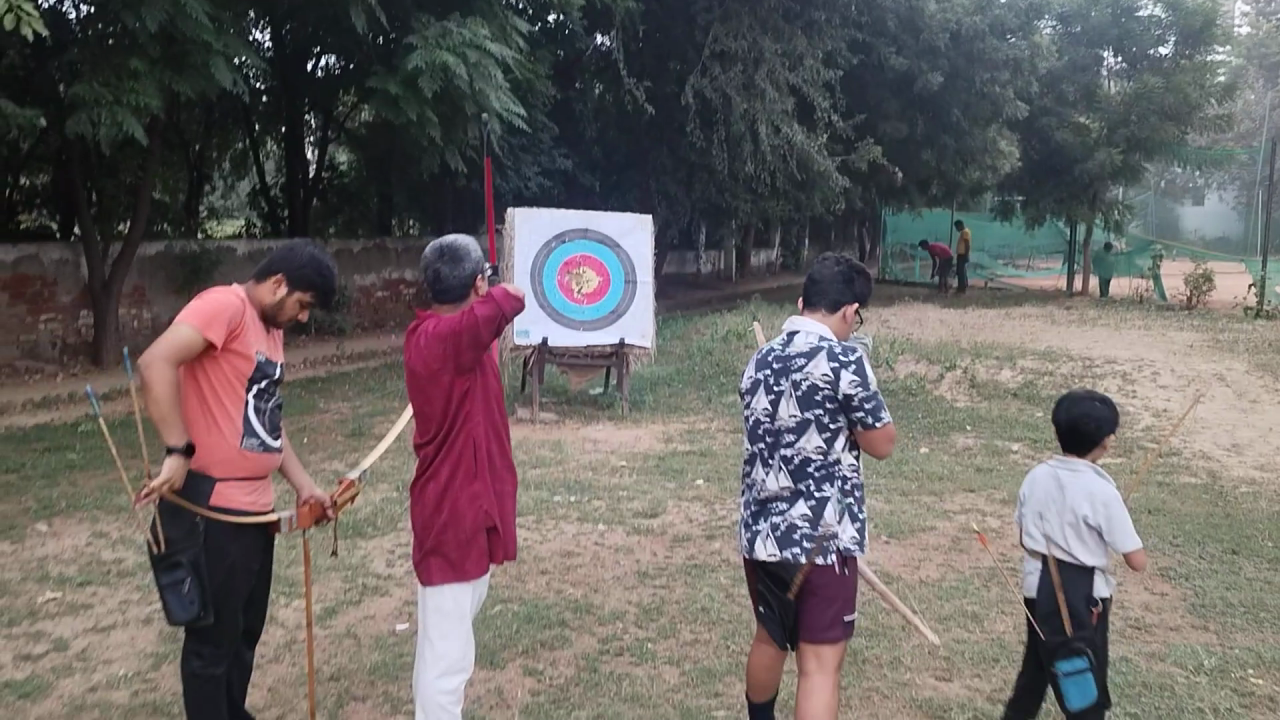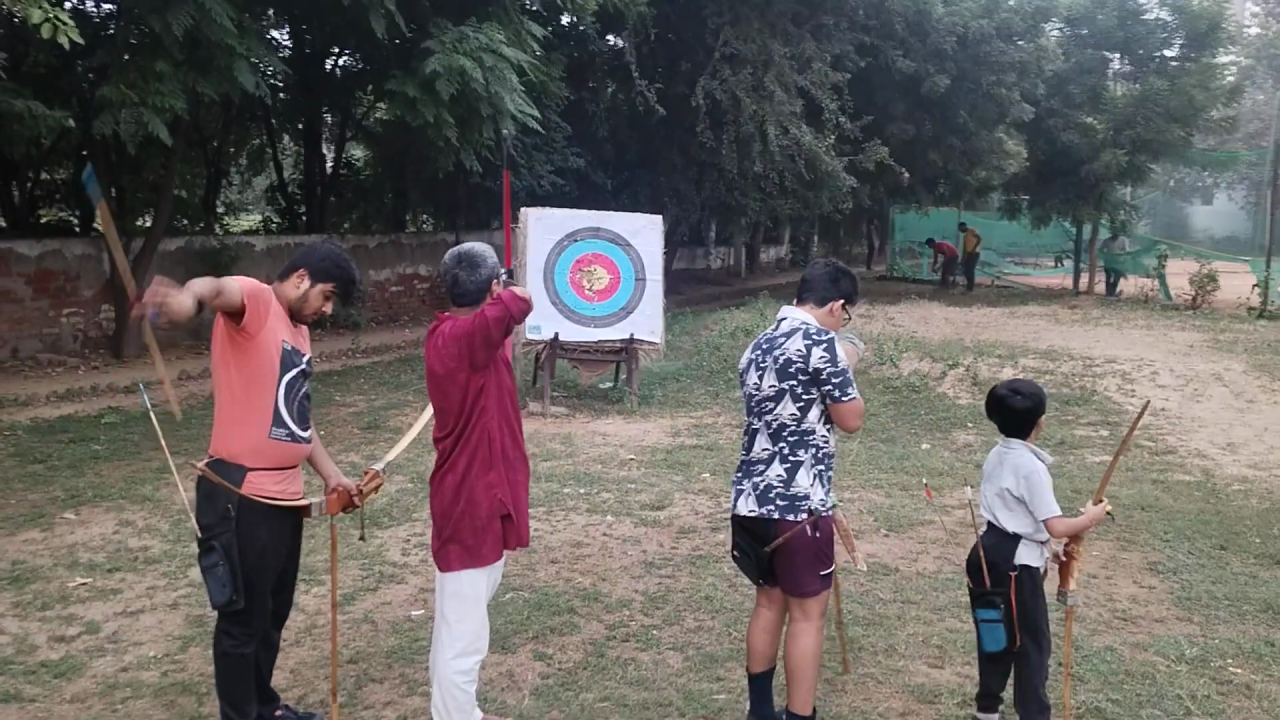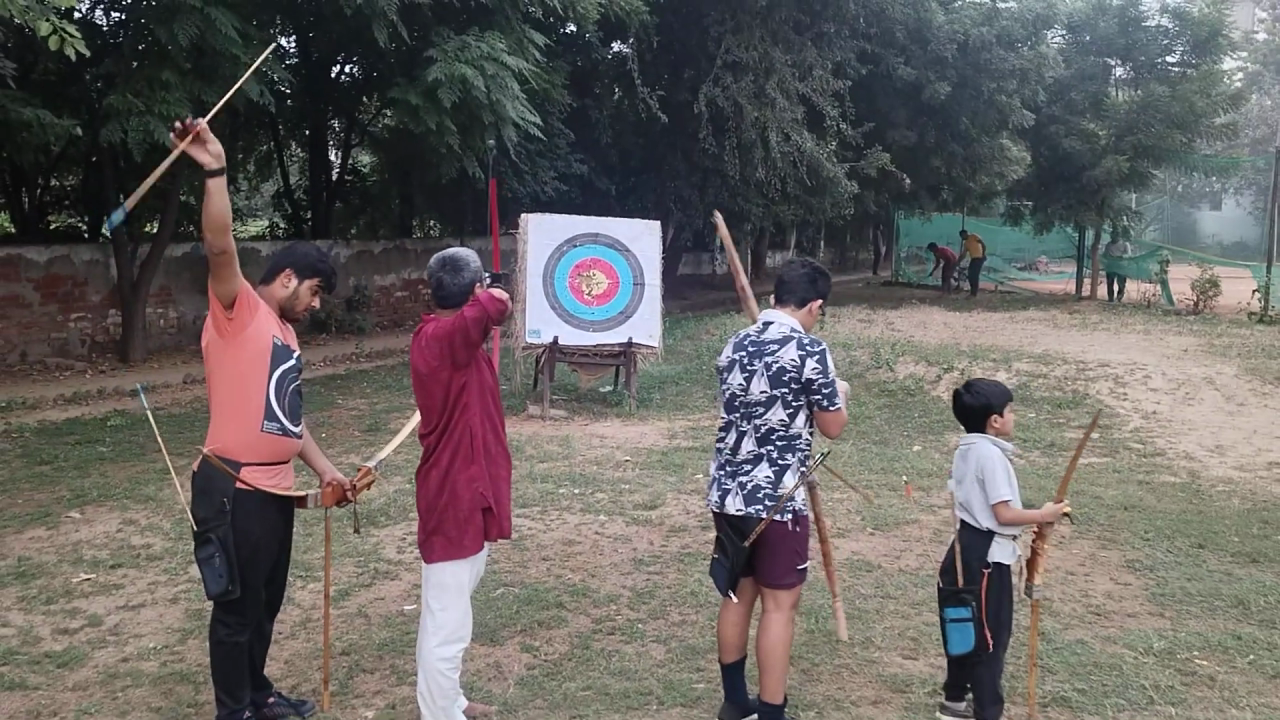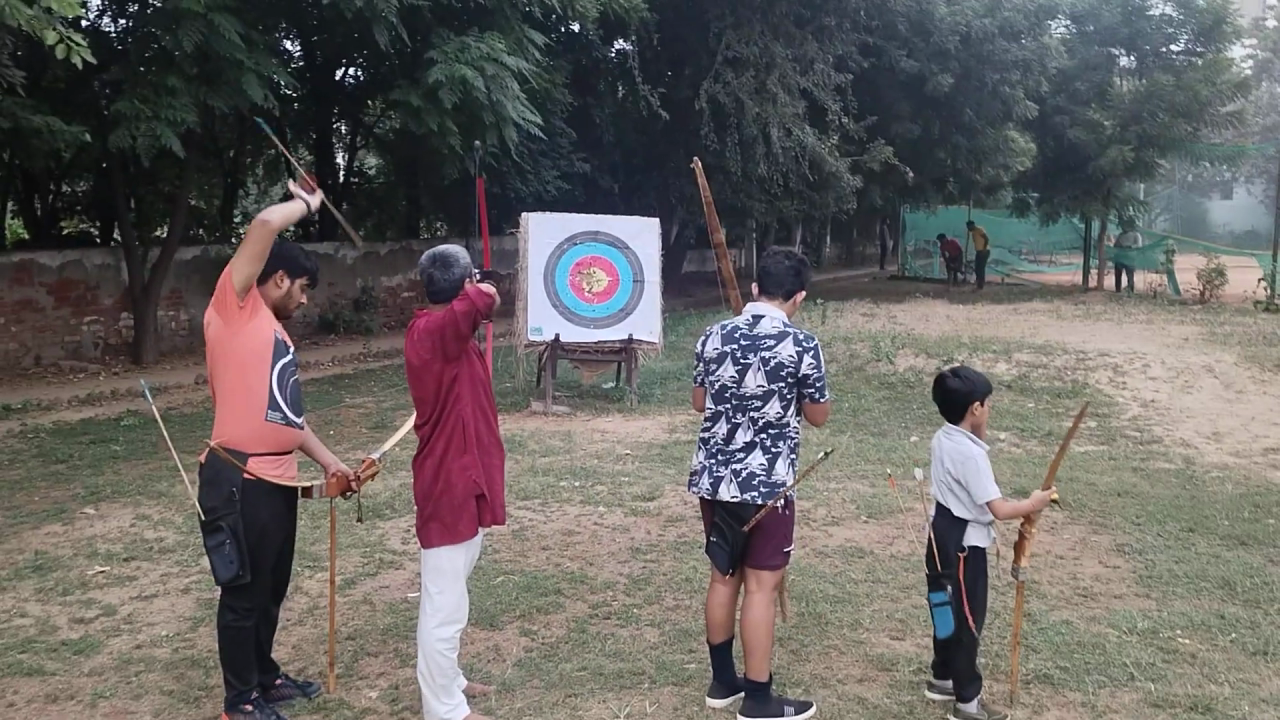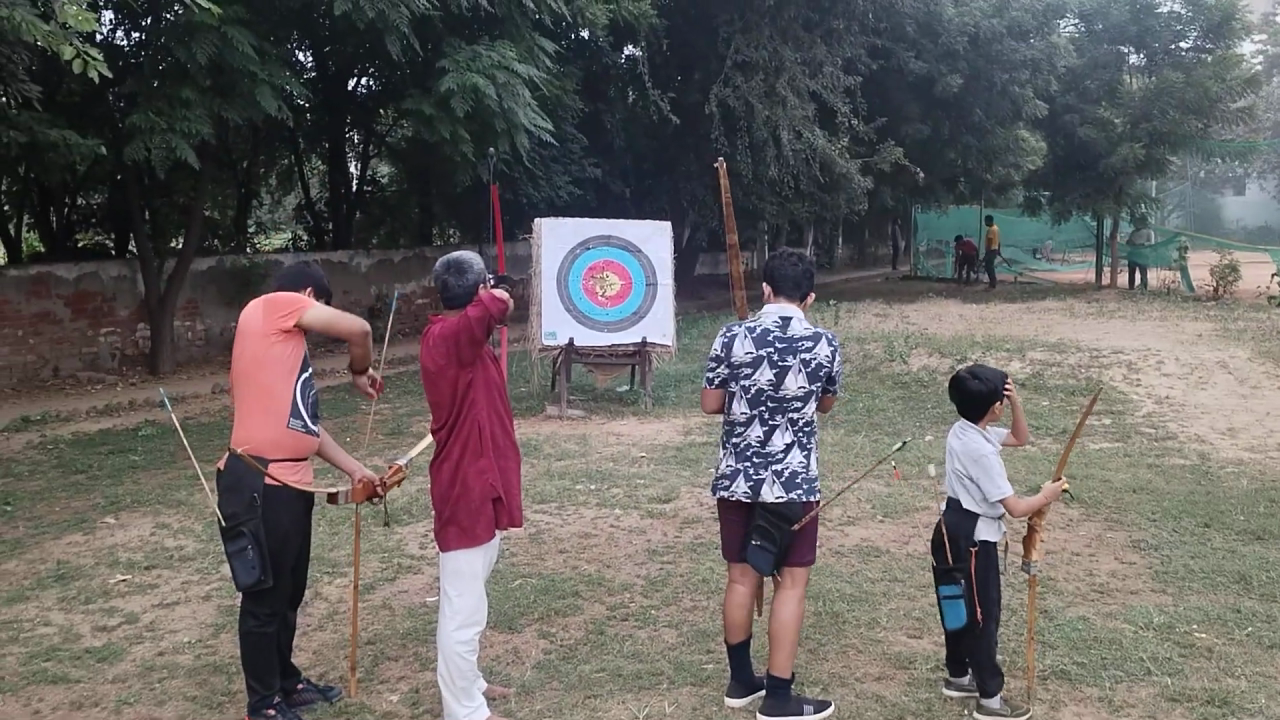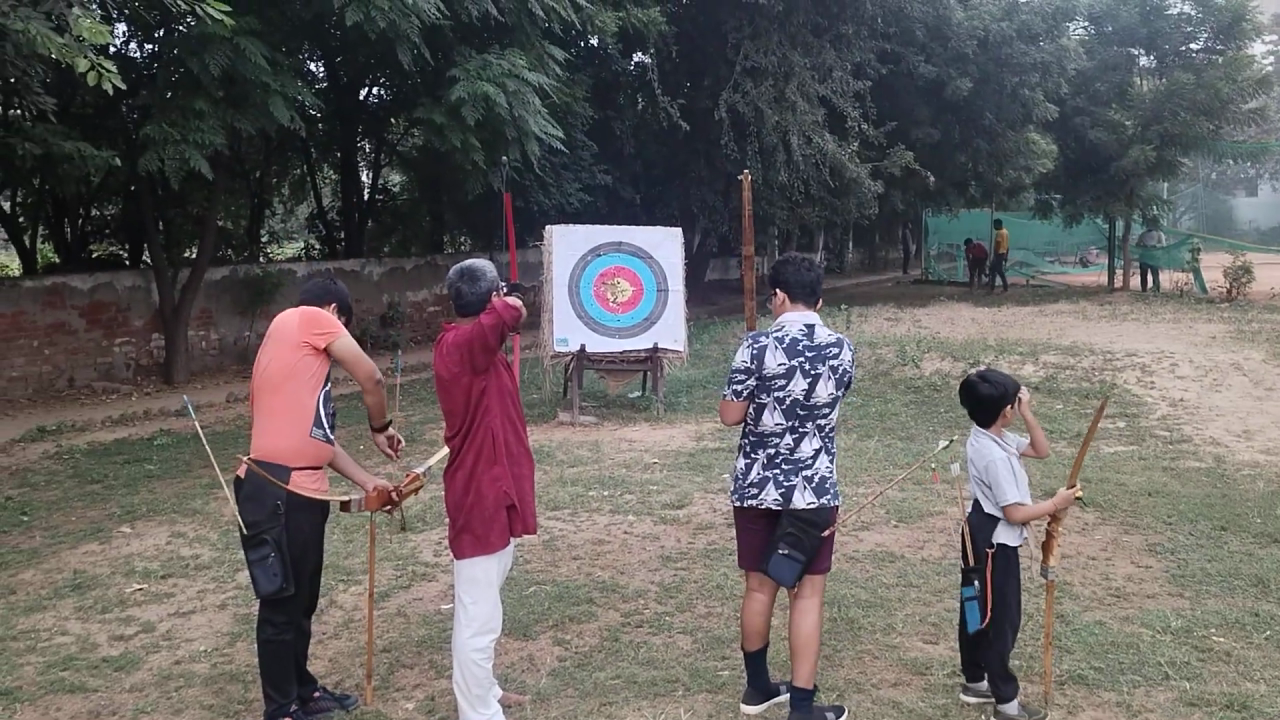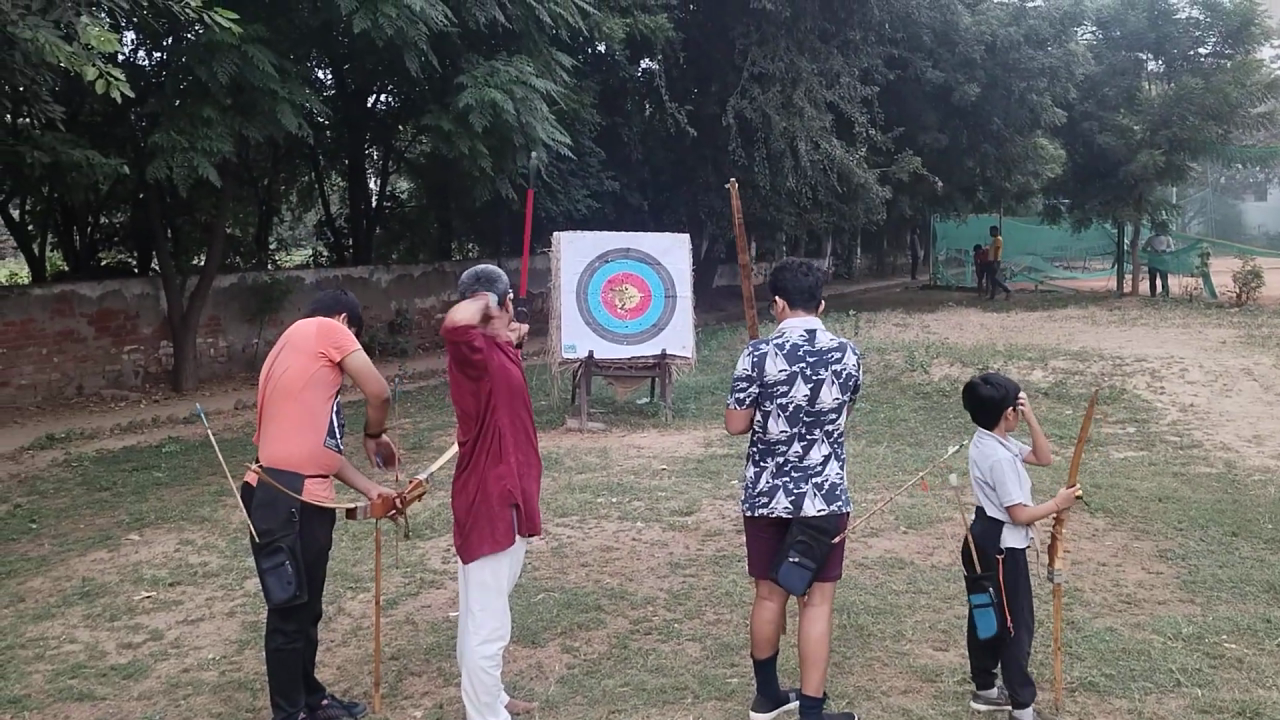
dt=0.5s
person 1, frame 1
left shoulder: (271, 328)
right shoulder: (224, 306)
right elbow: (156, 364)
left wrist: (303, 484)
right wrist: (178, 452)
left hip: (255, 506)
right hip: (211, 508)
left knee: (246, 629)
right knee: (213, 636)
person 1, frame 2
left shoulder: (298, 328)
right shoulder: (253, 300)
right elbow: (214, 291)
left wrist: (331, 473)
right wrist: (191, 299)
left hip: (283, 495)
right hip: (241, 495)
left knee: (273, 612)
right knee: (243, 617)
person 1, frame 3
left shoulder: (285, 334)
right shoulder: (237, 311)
right elbow: (220, 249)
left wrist: (324, 469)
right wrist: (215, 172)
left hip: (274, 489)
right hip: (235, 490)
left knee: (266, 601)
right knee: (237, 605)
person 1, frame 4
left shoulder: (276, 330)
right shoulder: (235, 308)
right elbow: (263, 227)
left wrist: (329, 461)
right wrist: (304, 202)
left hip: (277, 480)
right hip: (241, 481)
left knee: (272, 588)
right knee: (244, 591)
person 1, frame 5
left shoulder: (284, 339)
right shoulder: (270, 308)
left elbow: (304, 421)
right elbow: (358, 331)
left wrist: (354, 469)
right wrist: (361, 372)
left hip: (290, 484)
right hip: (259, 484)
left knee: (288, 593)
right knee: (265, 597)
left ankle: (286, 682)
person 1, frame 6
left shoulder: (293, 342)
right shoulder: (307, 318)
right elbow: (370, 377)
left wrist: (367, 481)
right wrist: (381, 428)
left hip: (300, 492)
right hip: (277, 492)
left knee: (301, 599)
right knee: (282, 604)
person 1, frame 7
left shoulder: (292, 348)
right shoulder: (326, 330)
right elbow: (378, 392)
left wrist: (370, 488)
right wrist: (375, 435)
left hip: (300, 497)
right hip: (287, 498)
left knee: (305, 607)
right knee: (290, 611)
person 2, frame 1
left shoulder: (429, 333)
right shoulder: (448, 336)
right elbow: (510, 298)
right wrist: (499, 295)
left hip: (454, 505)
right hip: (456, 512)
left knee: (446, 639)
right knee: (447, 650)
person 2, frame 2
left shoulder: (447, 333)
right shoulder: (464, 336)
right elbow: (517, 302)
right wrist: (510, 297)
left hip: (469, 495)
right hip: (473, 501)
left knee: (459, 623)
right knee: (463, 633)
person 2, frame 3
left shoulder: (437, 334)
right shoulder: (446, 337)
right elbow: (496, 305)
right wrist: (492, 300)
left hip: (458, 491)
right hip: (457, 496)
left knee: (444, 613)
right knee: (447, 621)
person 2, frame 4
left shoulder: (434, 330)
right shoulder: (437, 330)
right elbow: (482, 299)
right wrist: (481, 294)
left hip: (456, 478)
right hip: (451, 483)
left knee: (445, 596)
right knee: (445, 604)
left ankle: (445, 681)
person 2, frame 5
left shoulder: (451, 335)
right shoulder: (451, 335)
right elbow: (496, 305)
right wrist: (496, 300)
left hip: (474, 482)
right hip: (468, 487)
left knee: (465, 599)
right knee: (464, 606)
person 2, frame 6
left shoulder: (465, 342)
right shoulder: (465, 343)
right elbow: (511, 311)
right wrist: (507, 307)
left hip: (488, 488)
right hip: (482, 493)
left knee: (479, 607)
right knee: (479, 614)
person 2, frame 7
left shoulder: (489, 346)
right shoulder: (475, 348)
right elbow: (454, 322)
left wrist: (510, 335)
right wrist: (482, 305)
left hip: (500, 495)
right hip: (491, 501)
left knee: (484, 612)
right knee: (488, 621)
person 3, frame 1
left shoulder: (760, 361)
right shoulder: (843, 359)
right elbow: (881, 444)
left hip: (761, 530)
right hip: (819, 535)
left knee: (772, 634)
right knee: (821, 661)
person 3, frame 2
left shoulder: (759, 345)
right shoulder: (819, 341)
right elbow: (851, 419)
right wrist: (845, 369)
left hip: (753, 496)
right hip: (797, 500)
left knee: (770, 601)
right knee: (810, 613)
person 3, frame 3
left shoulder: (735, 345)
right shoulder: (809, 350)
right elbow: (832, 427)
right wrist: (838, 394)
left hip: (728, 491)
right hip: (776, 499)
left knee: (737, 594)
right knee: (779, 605)
person 3, frame 4
left shoulder: (715, 335)
right shoulder: (801, 345)
right elbow: (818, 415)
left hip: (713, 477)
right hip: (764, 484)
left knee: (723, 577)
right knee: (761, 587)
left ankle: (723, 681)
person 3, frame 5
left shoulder: (732, 336)
right shoulder: (824, 344)
left elbow: (709, 403)
left hip: (736, 478)
right hip: (792, 483)
left knee: (741, 577)
right knee: (790, 583)
left ankle: (741, 680)
person 3, frame 6
left shoulder: (758, 346)
right shoulder: (842, 350)
left elbow: (730, 416)
left hip: (757, 487)
right hip: (814, 490)
left knee: (759, 586)
right knee: (807, 593)
person 3, frame 7
left shoulder: (760, 354)
right shoulder: (847, 354)
left elbow: (735, 424)
left hip: (767, 495)
right hip: (824, 496)
left knee: (769, 594)
right knee: (817, 600)
person 4, frame 1
left shoulder: (1037, 476)
right shoulder: (1102, 493)
right elbow: (1137, 560)
right wrist: (1119, 532)
left hip: (1039, 584)
right hip: (1082, 593)
left knee: (1037, 661)
person 4, frame 2
left shoulder: (997, 455)
right shoulder: (1032, 467)
right elbow: (1056, 528)
right wrist: (1091, 517)
left hip: (988, 553)
right hip: (1017, 561)
right knee: (1032, 645)
person 4, frame 3
left shoulder: (964, 451)
right shoulder: (992, 454)
right elbow: (1003, 513)
right wrist: (1043, 515)
left hip: (965, 549)
right hip: (988, 556)
right knee: (990, 640)
person 4, frame 4
left shoulder: (943, 437)
right shoulder: (969, 453)
right elbow: (999, 509)
left wrist: (979, 427)
right wrist: (1032, 504)
left hip: (944, 534)
right hip: (963, 541)
left knee: (950, 614)
right knee: (967, 621)
left ankle: (942, 679)
person 4, frame 5
left shoulder: (961, 431)
right shoulder: (982, 452)
left elbow: (1021, 438)
right elbow: (1015, 507)
left wrist: (1017, 403)
right wrist: (1045, 496)
left hip: (951, 530)
right hip: (973, 538)
right knee: (982, 616)
left ankle: (958, 677)
person 4, frame 6
left shoulder: (989, 437)
right shoulder: (995, 456)
left elbow: (1042, 451)
right elbow: (1015, 513)
left wrist: (1028, 414)
right wrist: (1055, 503)
left hip: (979, 536)
right hip: (995, 543)
right knee: (1001, 620)
left ankle: (975, 682)
person 4, frame 7
left shoulder: (984, 441)
right shoulder: (999, 457)
left elbow: (1044, 459)
right elbow: (1019, 514)
left wrist: (1032, 420)
right wrist: (1058, 503)
left hip: (982, 539)
right hip: (1003, 547)
right knee: (1016, 626)
left ankle: (985, 690)
